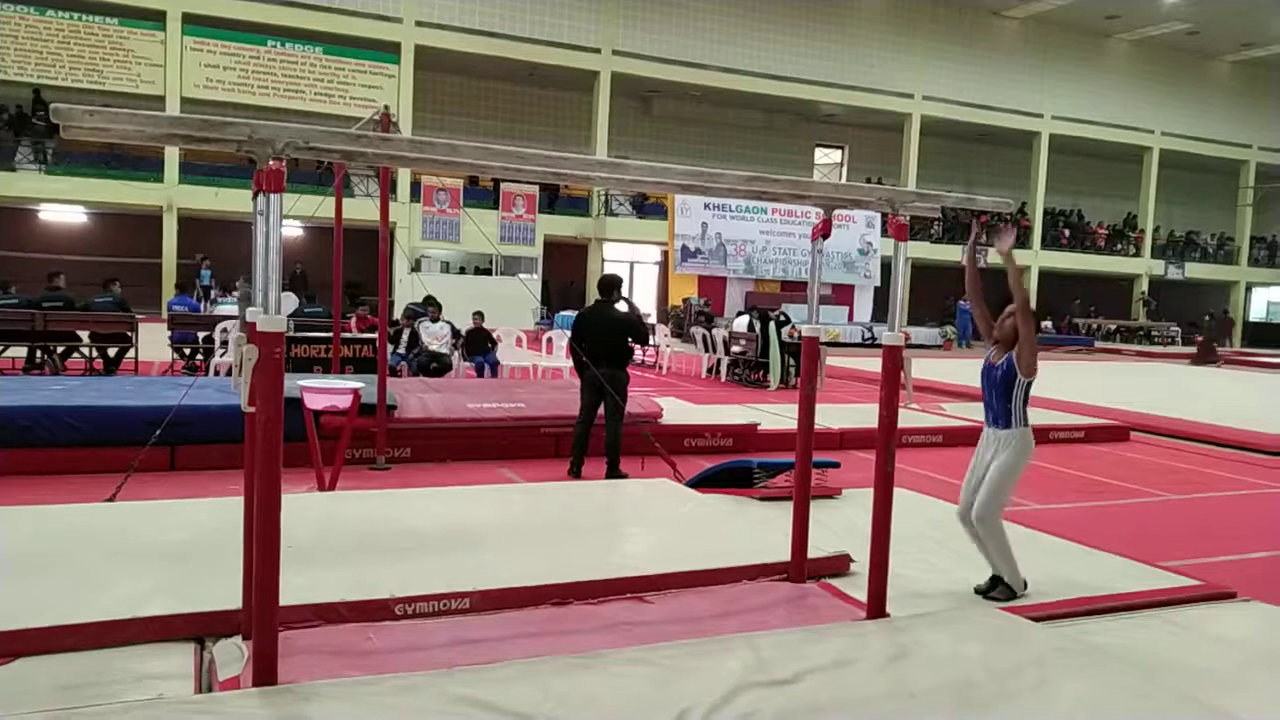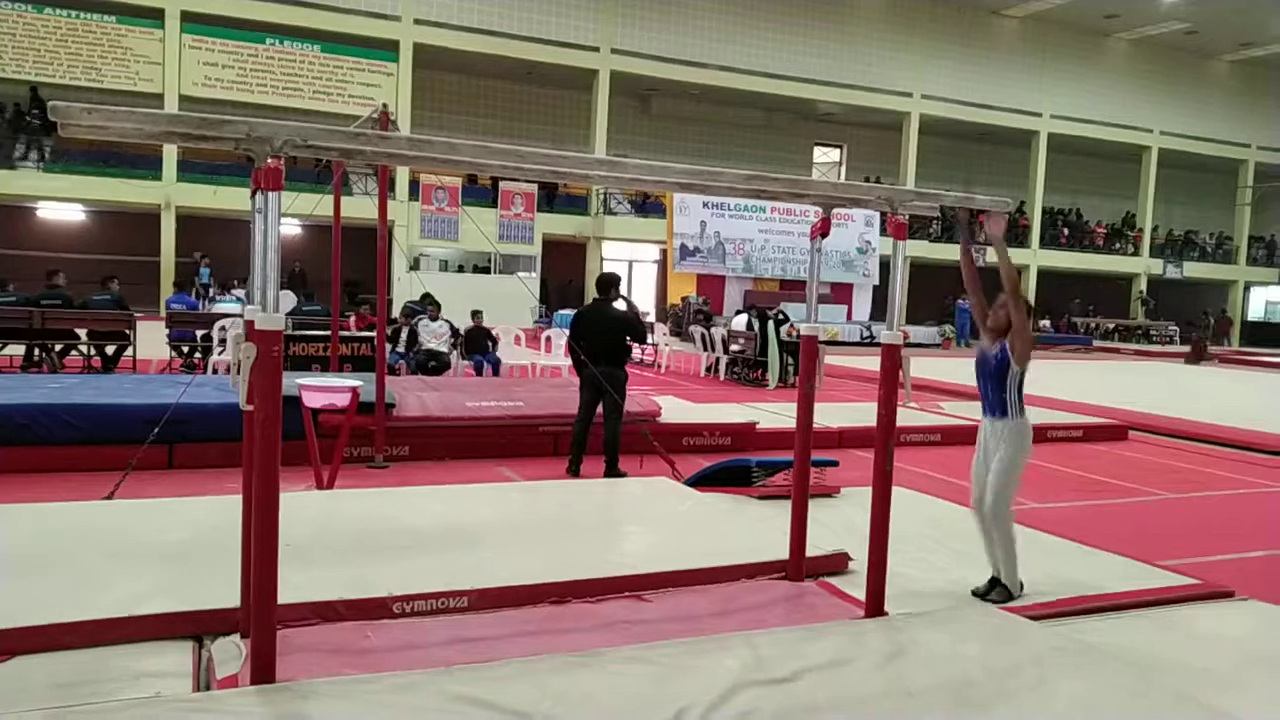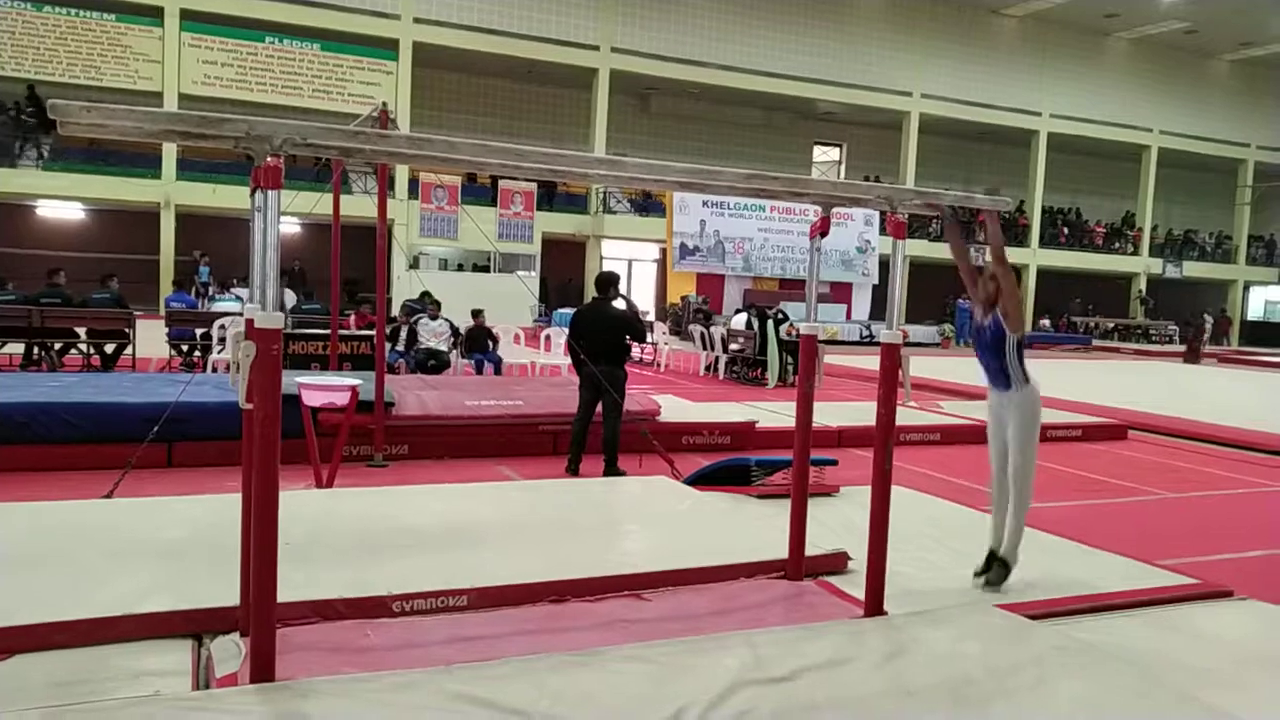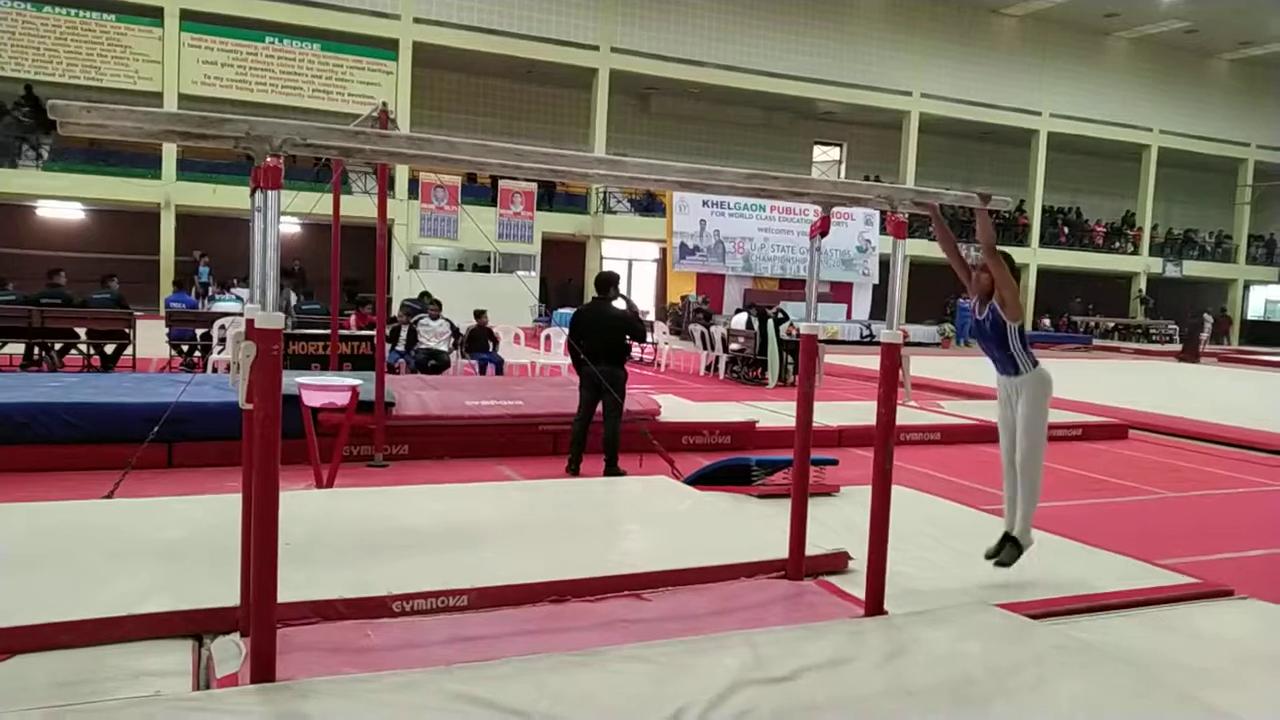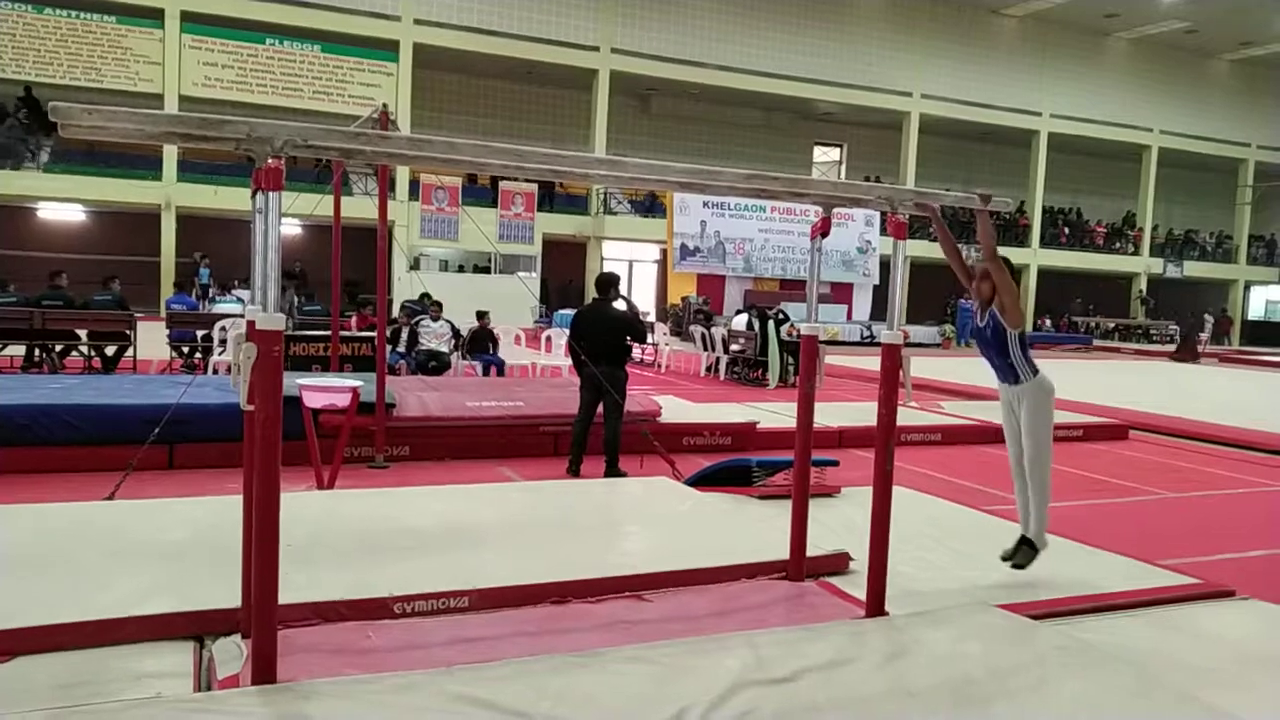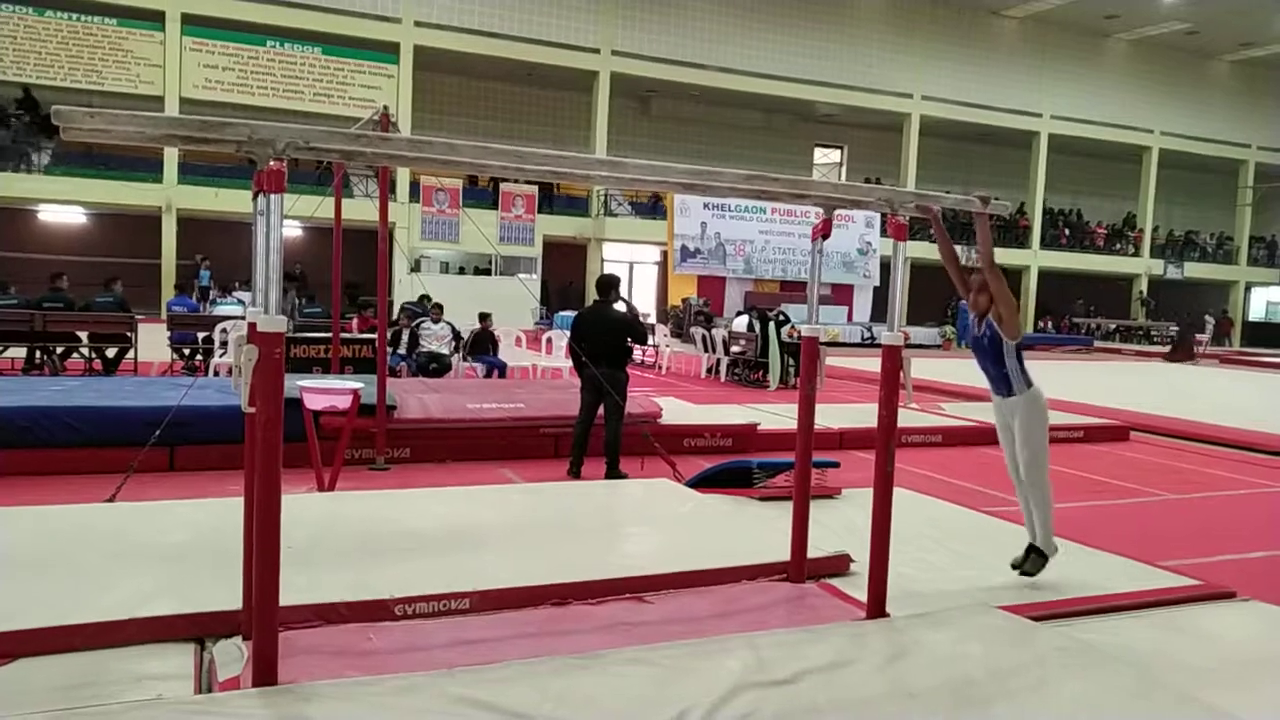
dt=0.1s
person 1, frame 1
left shoulder: (1024, 355)
right shoulder: (992, 346)
left elbow: (1024, 306)
right elbow: (974, 297)
left wrist: (1008, 257)
right wrist: (971, 251)
left hip: (1014, 442)
right hip: (989, 438)
left knee: (984, 512)
right knee: (967, 511)
left ankle: (1014, 580)
right ankle: (1001, 574)
person 1, frame 2
left shoulder: (1018, 344)
right shoulder: (987, 336)
left elbow: (1013, 293)
right elbow: (973, 287)
left wrist: (999, 244)
right wrist: (966, 240)
left hip: (1012, 432)
right hip: (987, 429)
left knee: (996, 507)
right knee: (981, 505)
left ankle: (1011, 581)
right ankle: (999, 574)
person 1, frame 3
left shoulder: (1010, 309)
right shoulder: (980, 306)
left elbow: (1000, 258)
right elbow: (961, 256)
left wrist: (991, 215)
right wrist: (948, 216)
left hip: (1021, 400)
right hip: (998, 400)
left knee: (1019, 478)
right knee: (999, 478)
left ankle: (1008, 552)
right ankle: (996, 549)
person 1, frame 4
left shoulder: (1007, 299)
right shoulder: (977, 297)
left elbow: (989, 249)
right elbow: (951, 252)
left wrist: (981, 207)
right wrist: (934, 214)
left hip: (1030, 384)
right hip: (1006, 384)
left knee: (1028, 460)
right knee: (1009, 460)
left ankle: (1020, 534)
right ankle: (1011, 530)
person 1, frame 5
left shoulder: (1007, 304)
right shoulder: (980, 305)
left elbow: (991, 257)
right elbow: (955, 258)
left wrist: (982, 213)
right wrist: (935, 218)
left hip: (1032, 391)
right hip: (1007, 392)
left knee: (1035, 465)
right knee: (1019, 465)
left ankle: (1035, 535)
right ankle: (1027, 533)
person 1, frame 6
left shoulder: (1005, 315)
right shoulder: (975, 314)
left elbow: (989, 266)
right elbow: (952, 265)
left wrist: (982, 218)
right wrist: (936, 223)
left hip: (1026, 403)
right hip: (1001, 404)
left knee: (1033, 475)
right knee: (1018, 476)
left ankle: (1043, 544)
right ankle: (1037, 542)
person 2, frame 1
left shoulder: (584, 315)
right shoulder: (623, 318)
left elbow: (574, 346)
right elbow: (644, 340)
left wrist: (582, 372)
right wrist: (637, 316)
left hip: (591, 372)
right hip: (614, 374)
left knee: (584, 418)
right knee: (613, 422)
left ankle: (575, 466)
right ankle: (612, 470)
person 2, frame 2
left shoulder: (582, 314)
right shoulder: (621, 316)
left elbow: (573, 345)
right elbow: (642, 338)
left wrist: (580, 370)
right wrist: (635, 314)
left hip: (590, 371)
right hip: (613, 372)
left knee: (583, 416)
right knee: (612, 420)
left ankle: (574, 465)
right ankle: (611, 468)
person 2, frame 3
left shoulder: (581, 313)
right shoulder: (620, 315)
left elbow: (572, 344)
right elbow: (641, 337)
left wrist: (580, 369)
right wrist: (634, 313)
left hip: (589, 370)
right hip: (612, 371)
left knee: (582, 415)
right knee: (611, 419)
left ankle: (573, 463)
right ankle: (610, 467)
person 2, frame 4
left shoulder: (581, 313)
right shoulder: (620, 315)
left elbow: (572, 344)
right elbow: (641, 337)
left wrist: (580, 369)
right wrist: (634, 313)
left hip: (589, 370)
right hip: (612, 371)
left knee: (582, 415)
right knee: (612, 418)
left ankle: (573, 463)
right ankle: (611, 467)
person 2, frame 5
left shoulder: (582, 314)
right shoulder: (621, 316)
left elbow: (573, 345)
right elbow: (642, 337)
left wrist: (581, 370)
right wrist: (635, 314)
left hip: (590, 371)
right hip: (613, 372)
left knee: (583, 417)
right knee: (613, 420)
left ankle: (574, 464)
right ankle: (611, 468)
person 2, frame 6
left shoulder: (583, 315)
right shoulder: (621, 318)
left elbow: (574, 347)
right elbow: (642, 339)
left wrist: (582, 372)
right wrist: (635, 316)
left hip: (591, 372)
right hip: (614, 374)
left knee: (584, 418)
right knee: (613, 421)
left ankle: (575, 466)
right ankle: (612, 469)
